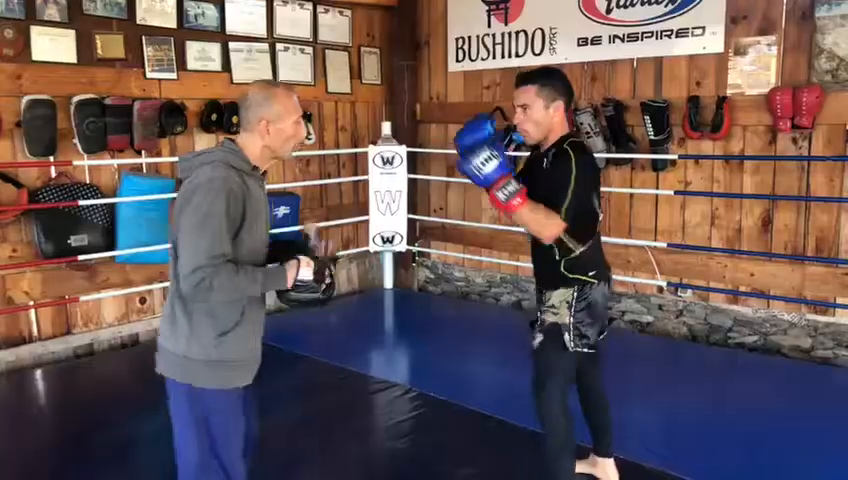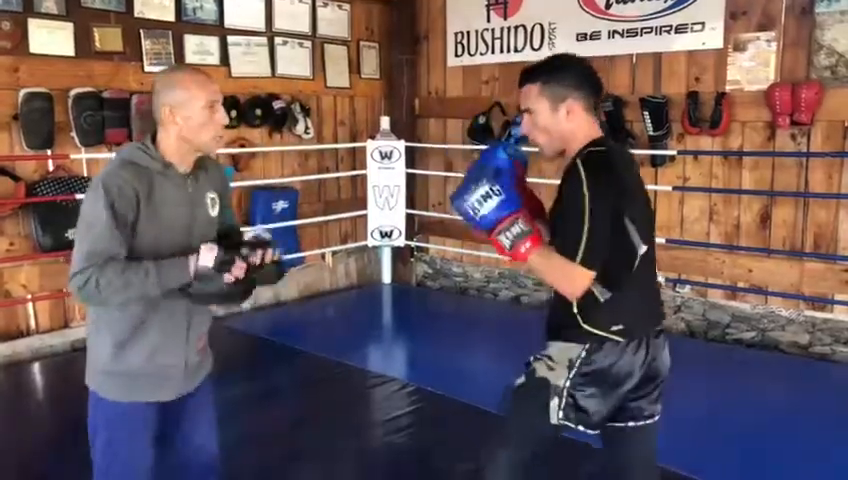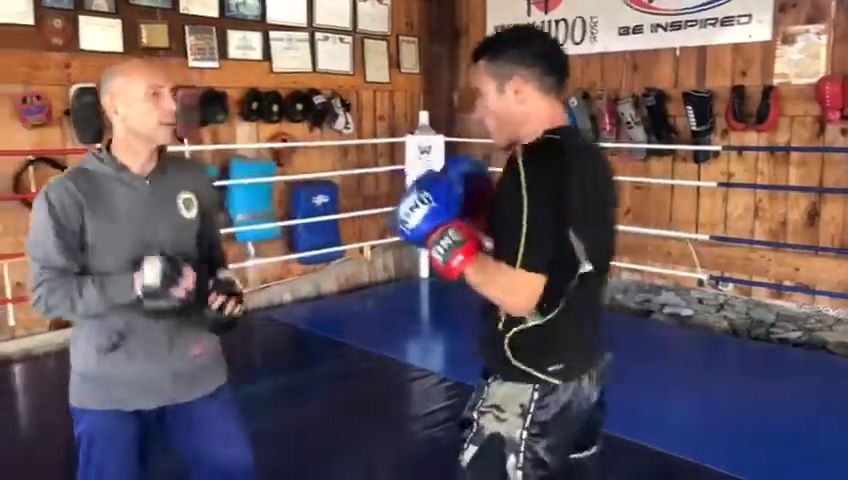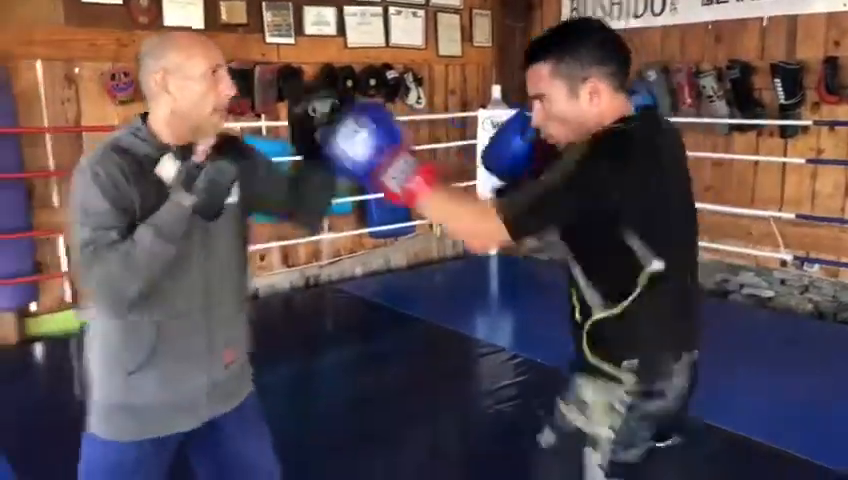
dt=1s
person 1, frame 1
left shoulder: (573, 158)
right shoulder: (542, 155)
left elbow: (549, 230)
right elbow: (522, 201)
left wrist: (500, 181)
right wrist: (483, 162)
left hip: (573, 290)
right hip: (581, 287)
left knee: (549, 389)
right knee: (586, 372)
person 1, frame 2
left shoulder: (587, 175)
right shoulder: (615, 161)
left elbow: (574, 281)
left wrist: (509, 228)
right wrist: (519, 198)
left hip: (590, 352)
right hip: (643, 346)
person 1, frame 3
left shoulder: (533, 167)
right shoulder: (585, 158)
left elbow: (520, 295)
left wrist: (448, 238)
right wrist: (479, 219)
left hip: (532, 385)
right hip: (580, 370)
person 1, frame 4
left shoulder: (603, 162)
right shoulder: (651, 137)
left elbow: (488, 232)
left wrist: (397, 170)
right wrist: (529, 168)
left hip: (625, 375)
person 2, frame 1
left shoulder: (246, 176)
right shoulder: (217, 184)
right elbow: (200, 278)
left wrist: (288, 256)
right wrist: (281, 276)
left hip: (227, 350)
right hip: (204, 356)
person 2, frame 2
left shoulder: (212, 175)
right shoulder: (119, 183)
right elbow: (88, 281)
left wrist: (247, 257)
right wrist: (186, 268)
left hip: (190, 360)
right hip: (129, 369)
person 2, frame 3
left shoulder: (193, 177)
right shoulder: (67, 193)
right elbow: (48, 293)
left wrist: (220, 285)
right wrist: (136, 283)
left hip: (192, 367)
right hip: (110, 382)
person 2, frame 4
left shoulder: (227, 156)
right shoulder: (106, 169)
left elbow: (304, 208)
right elbow: (109, 286)
left wrist: (321, 155)
right wrist: (185, 200)
left hip: (221, 379)
right hip: (138, 396)
